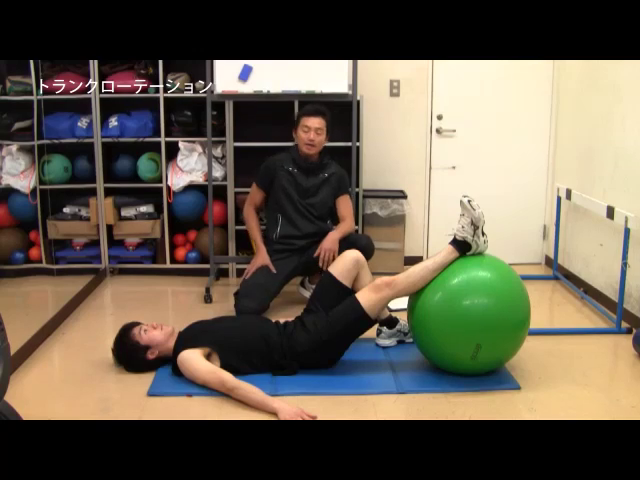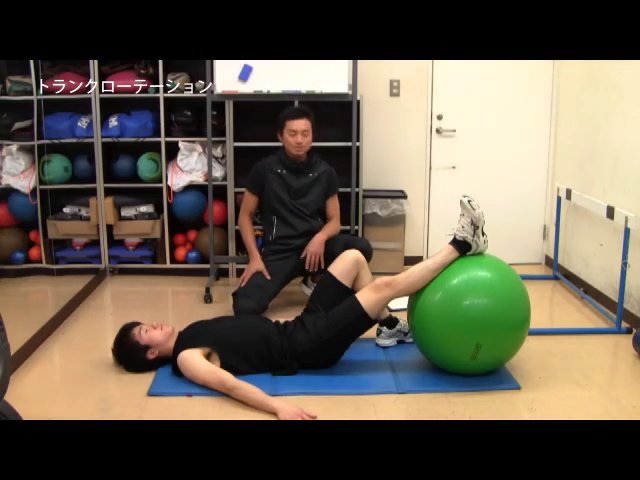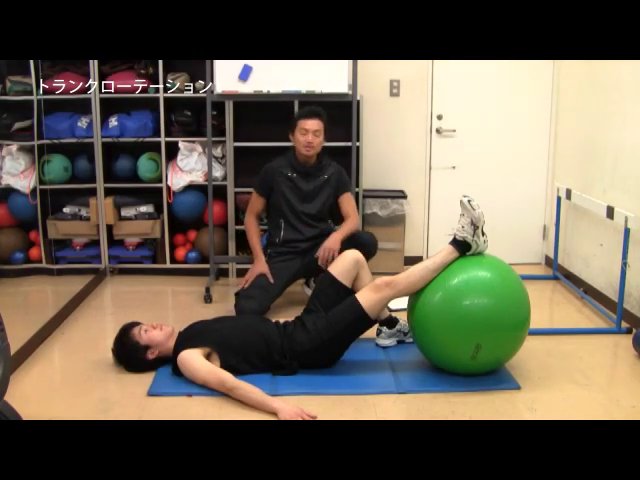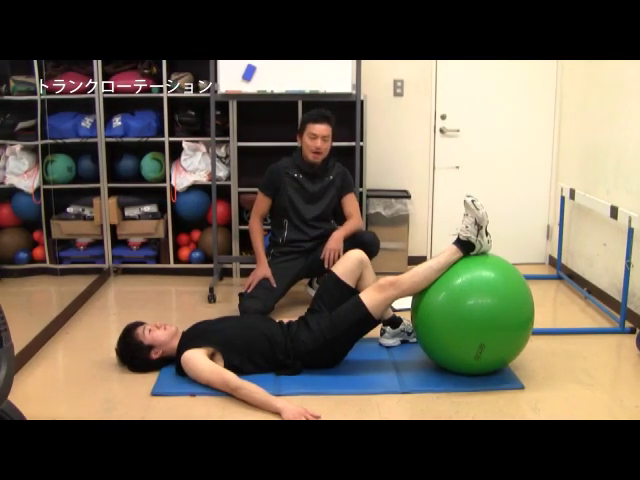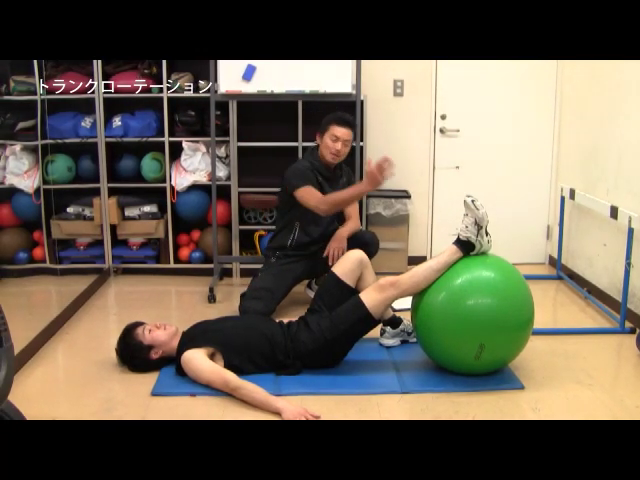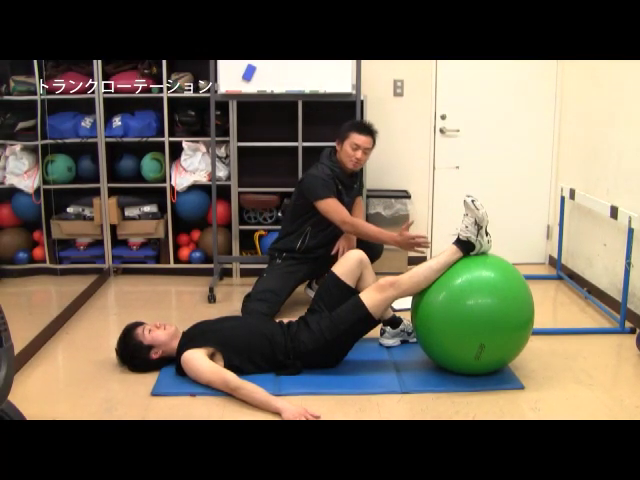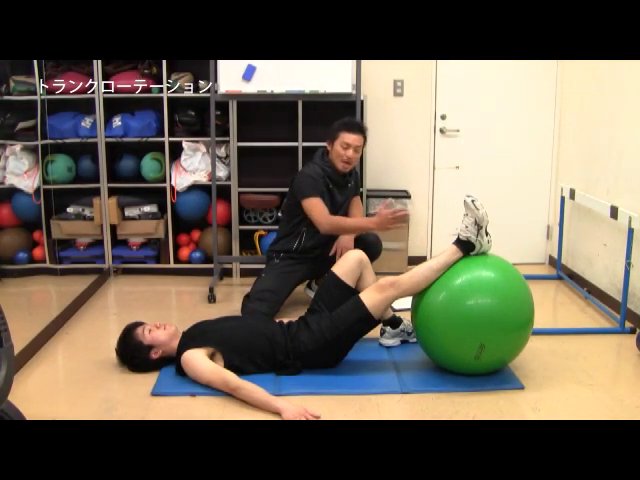
dt=0.7s
person 1, frame 1
left shoulder: (190, 334)
right shoulder: (186, 358)
right elbow: (227, 383)
right wrist: (277, 406)
left hip: (297, 328)
right hip: (305, 348)
left knee: (354, 257)
right knee: (383, 285)
right ankle: (461, 245)
person 1, frame 2
left shoulder: (190, 333)
right shoulder: (186, 358)
right elbow: (228, 383)
right wrist: (277, 406)
left hip: (298, 327)
right hip: (305, 348)
left knee: (354, 257)
right knee: (384, 285)
right ankle: (461, 245)
person 1, frame 3
left shoulder: (190, 333)
right shoulder: (186, 358)
right elbow: (227, 383)
right wrist: (277, 405)
left hip: (298, 328)
right hip: (306, 348)
left knee: (354, 257)
right knee: (384, 285)
right ankle: (462, 245)
person 1, frame 4
left shoulder: (194, 333)
right shoulder: (190, 358)
right elbow: (232, 383)
right wrist: (281, 406)
left hip: (301, 327)
right hip: (309, 348)
left knee: (358, 257)
right knee: (388, 285)
right ankle: (465, 244)
person 1, frame 5
left shoulder: (195, 333)
right shoulder: (190, 359)
right elbow: (231, 383)
right wrist: (281, 406)
left hip: (302, 328)
right hip: (309, 348)
left knee: (357, 257)
right knee: (388, 285)
right ankle: (465, 244)
person 1, frame 6
left shoulder: (194, 333)
right shoulder: (190, 358)
right elbow: (231, 382)
right wrist: (282, 406)
left hip: (301, 327)
right hip: (309, 348)
left knee: (357, 257)
right knee: (388, 286)
right ankle: (464, 244)
person 1, frame 7
left shoulder: (194, 333)
right shoulder: (190, 359)
right elbow: (230, 383)
right wrist: (282, 406)
left hip: (303, 328)
right hip: (310, 348)
left knee: (357, 257)
right knee: (388, 286)
right ankle: (465, 244)
person 2, frame 1
left shoulder: (335, 174)
right shoulder: (275, 166)
left elbow: (348, 221)
right elbow: (250, 208)
left wrist: (334, 235)
right wrist: (260, 250)
left hip: (317, 248)
right hip: (280, 251)
left knee: (364, 245)
right knee: (247, 307)
left ankle: (315, 281)
person 2, frame 2
left shoulder: (325, 172)
right shoulder: (264, 170)
left elbow: (334, 221)
right elbow: (245, 216)
left wrist: (320, 238)
right wrist: (255, 257)
left hip: (314, 246)
right hip: (278, 251)
left knee: (362, 249)
right knee: (245, 308)
left ankle: (316, 280)
person 2, frame 3
left shoulder: (334, 173)
right shoulder: (274, 171)
left elbow: (353, 218)
right elbow: (251, 216)
left wrist: (335, 237)
right wrist: (259, 259)
left hip: (319, 249)
right hip: (282, 253)
left knee: (367, 242)
right knee: (247, 308)
left ankle: (320, 280)
person 2, frame 4
left shoulder: (339, 174)
right shoulder: (279, 171)
left elbow: (355, 219)
right elbow: (256, 219)
left wrist: (339, 234)
right wrist: (262, 263)
left hip: (322, 248)
right hip: (285, 253)
left knee: (369, 241)
right knee: (251, 309)
person 2, frame 5
left shoulder: (344, 173)
right shoulder: (299, 171)
left elbow: (353, 219)
right elbow: (322, 205)
left wrist: (342, 234)
right wrist: (366, 186)
left hip: (323, 248)
right hip: (287, 254)
left knee: (369, 241)
right knee: (251, 311)
left ankle: (322, 283)
person 2, frame 6
left shoulder: (354, 174)
right shoulder: (318, 177)
left elbow: (356, 217)
right elbow: (346, 223)
left wrist: (350, 235)
right wrist: (395, 239)
left hip: (327, 249)
right hip: (293, 255)
left knee: (372, 247)
right knee: (255, 313)
left ankle: (322, 283)
person 2, frame 7
left shoulder: (351, 175)
right shoulder: (310, 177)
left elbow: (356, 217)
right elbow: (324, 223)
left wrist: (348, 234)
right wrist: (374, 222)
left hip: (326, 249)
right hip: (292, 255)
left knee: (371, 244)
right knee: (255, 313)
left ankle: (322, 284)
